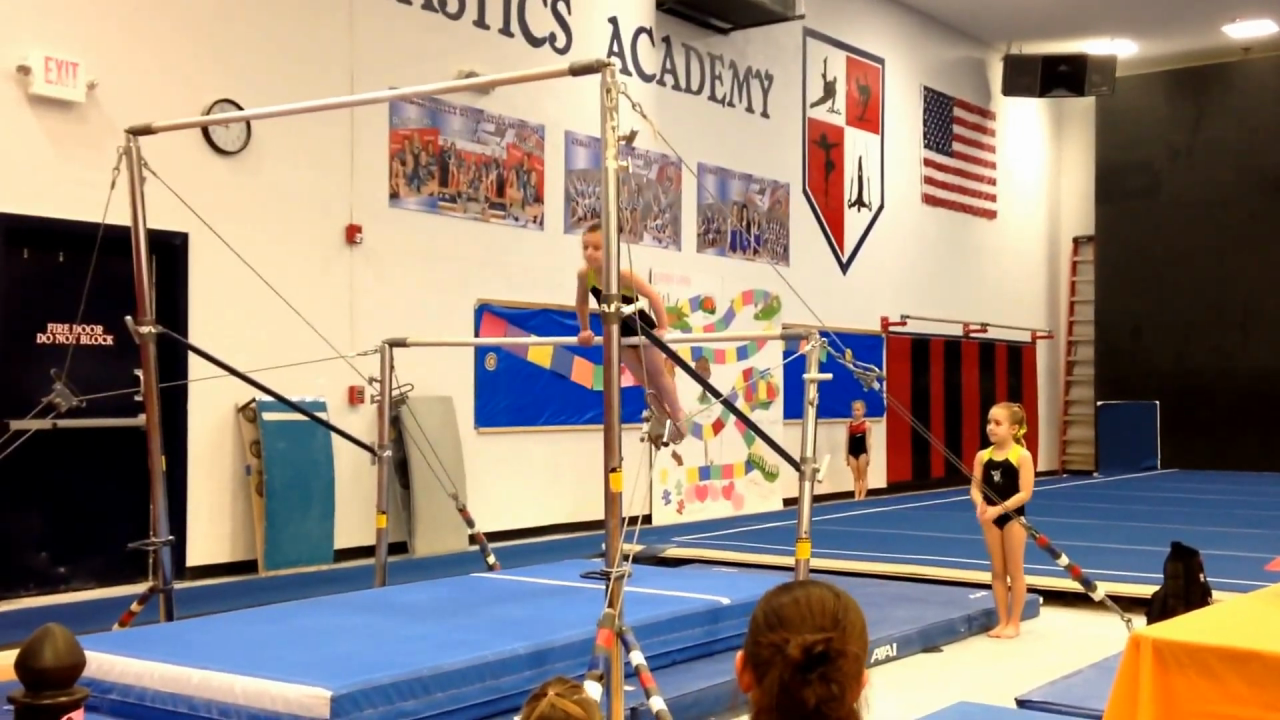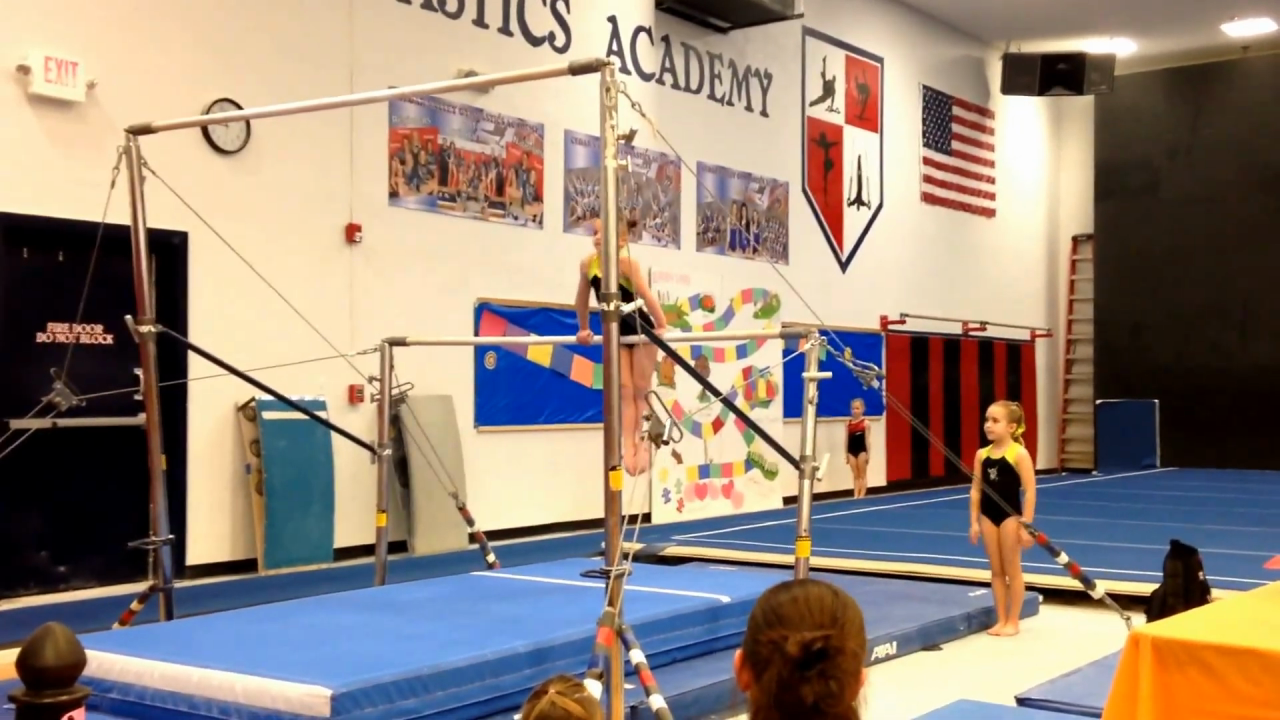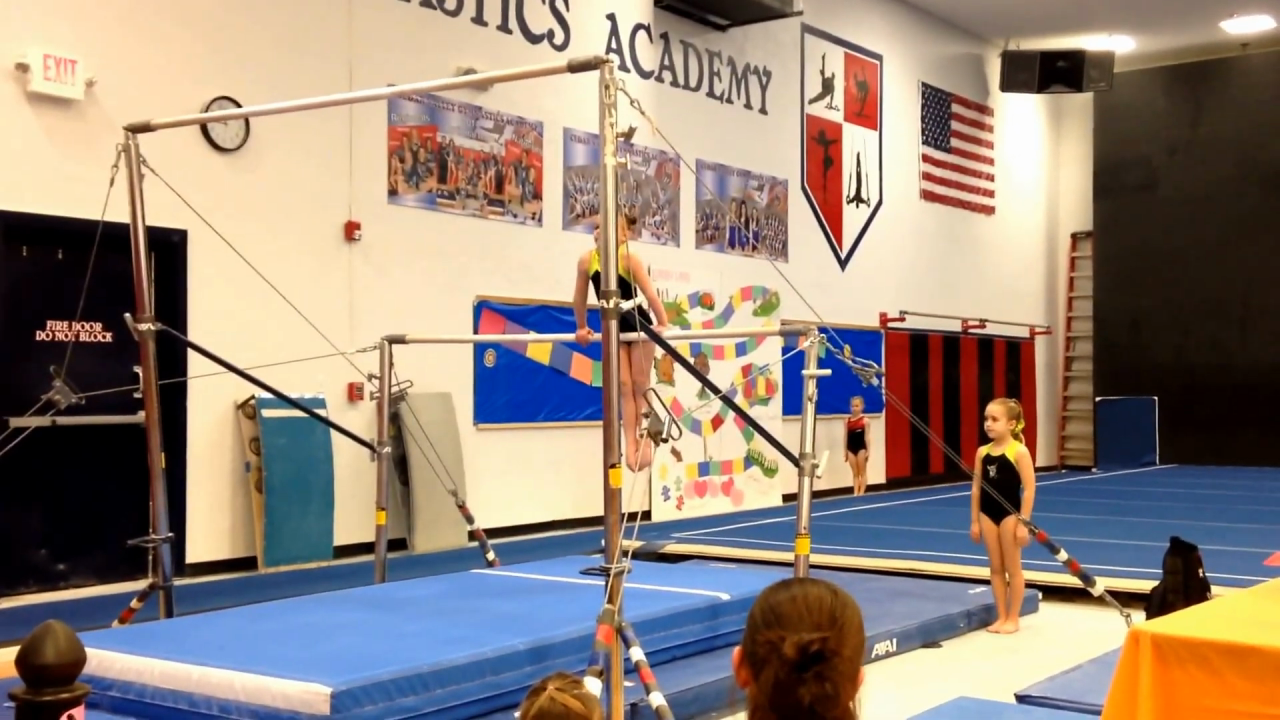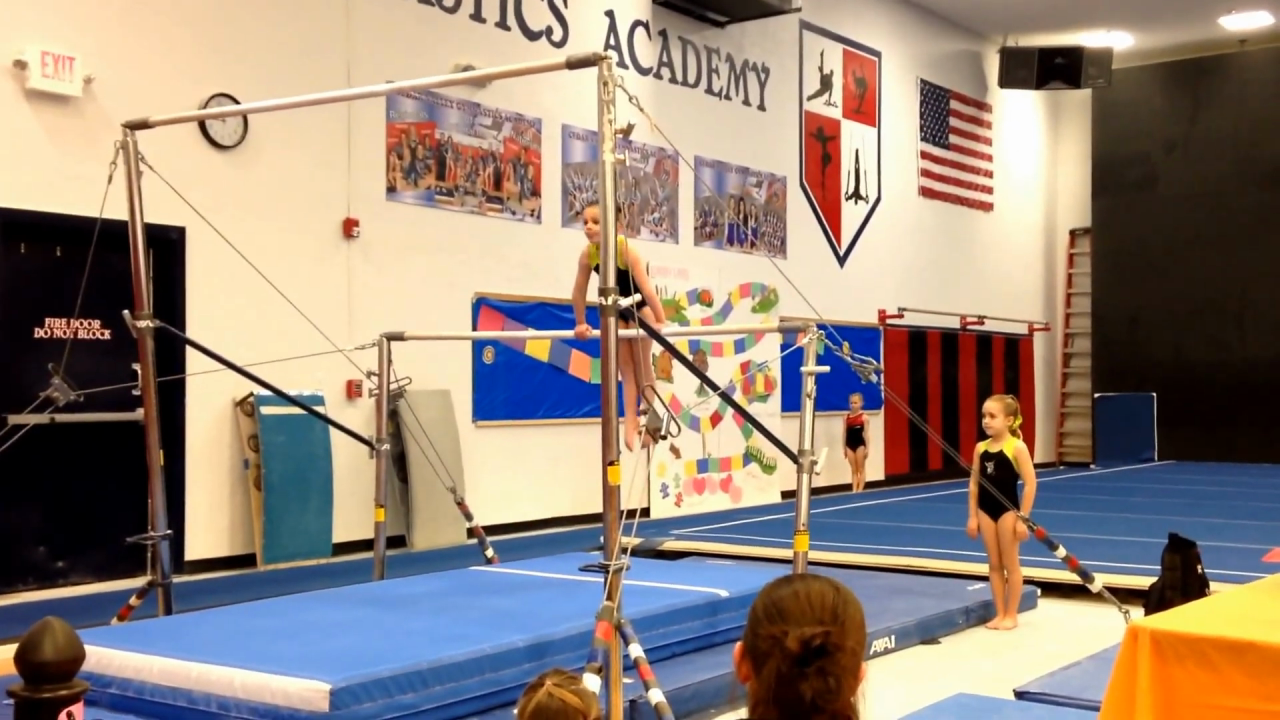
dt=0.4s
person 1, frame 1
left shoulder: (621, 274)
right shoulder: (584, 274)
left elbow: (652, 296)
right elbow: (582, 303)
left wrist: (663, 328)
right wrist: (585, 330)
left hip: (643, 329)
right hip: (621, 333)
left knee: (658, 377)
right knee: (646, 382)
left ankle: (677, 415)
right ankle: (666, 419)
person 1, frame 2
left shoulder: (626, 262)
right shoulder: (588, 263)
left elbow: (646, 295)
right elbow: (582, 299)
left wrist: (661, 326)
right wrist: (584, 329)
left hip: (641, 330)
right hip: (616, 333)
left knee: (641, 389)
right knee: (625, 390)
left ankle: (642, 446)
right ankle: (628, 448)
person 1, frame 3
left shoulder: (629, 258)
right shoulder: (587, 260)
left elbow: (649, 293)
right elbow: (579, 297)
left wrist: (662, 323)
right wrist: (582, 327)
left hip: (639, 326)
left knee: (640, 385)
right knee: (624, 386)
left ankle: (644, 442)
right ankle: (630, 445)
person 1, frame 4
left shoulder: (624, 248)
right shoulder: (587, 253)
left elbow: (645, 285)
right elbow: (579, 290)
left wrist: (661, 320)
right wrist: (580, 323)
left hip: (640, 307)
right hip: (616, 311)
left knee: (641, 365)
right knee: (625, 367)
right ankle: (631, 424)
person 2, frame 1
left shoulder: (1022, 455)
right shoulder: (983, 456)
left elbow: (1025, 493)
right elbow: (975, 488)
left wrist: (999, 509)
right wrist: (981, 505)
left hip: (1013, 518)
right hip: (991, 518)
left knee: (1015, 571)
right knee: (997, 572)
left ankle: (1014, 622)
right ankle: (1002, 621)
person 2, frame 2
left shoulder: (1019, 454)
right shoulder: (982, 454)
left elbow: (1030, 491)
right elbow: (976, 489)
left wrist: (1027, 525)
right wrist: (974, 521)
left hip: (1010, 516)
right hip: (988, 516)
left knee: (1012, 570)
right knee: (996, 570)
left ankle: (1013, 621)
right ankle: (1001, 619)
person 2, frame 3
left shoulder: (1019, 451)
right shoulder: (982, 452)
left elbow: (1029, 490)
right elbow: (976, 487)
left wrist: (1023, 523)
right wrist: (974, 520)
left hip: (1010, 515)
right hip: (988, 514)
left knee: (1012, 568)
right knee: (995, 568)
left ankle: (1013, 618)
right ankle: (1001, 616)
person 2, frame 4
left shoulder: (1017, 447)
right shoulder: (980, 448)
left elbow: (1030, 484)
right elbow: (974, 484)
left wrist: (1023, 518)
right wrist: (972, 516)
left hip: (1007, 511)
right hip: (985, 511)
left knee: (1010, 564)
right knee: (994, 564)
left ankle: (1011, 615)
right ankle: (999, 613)
